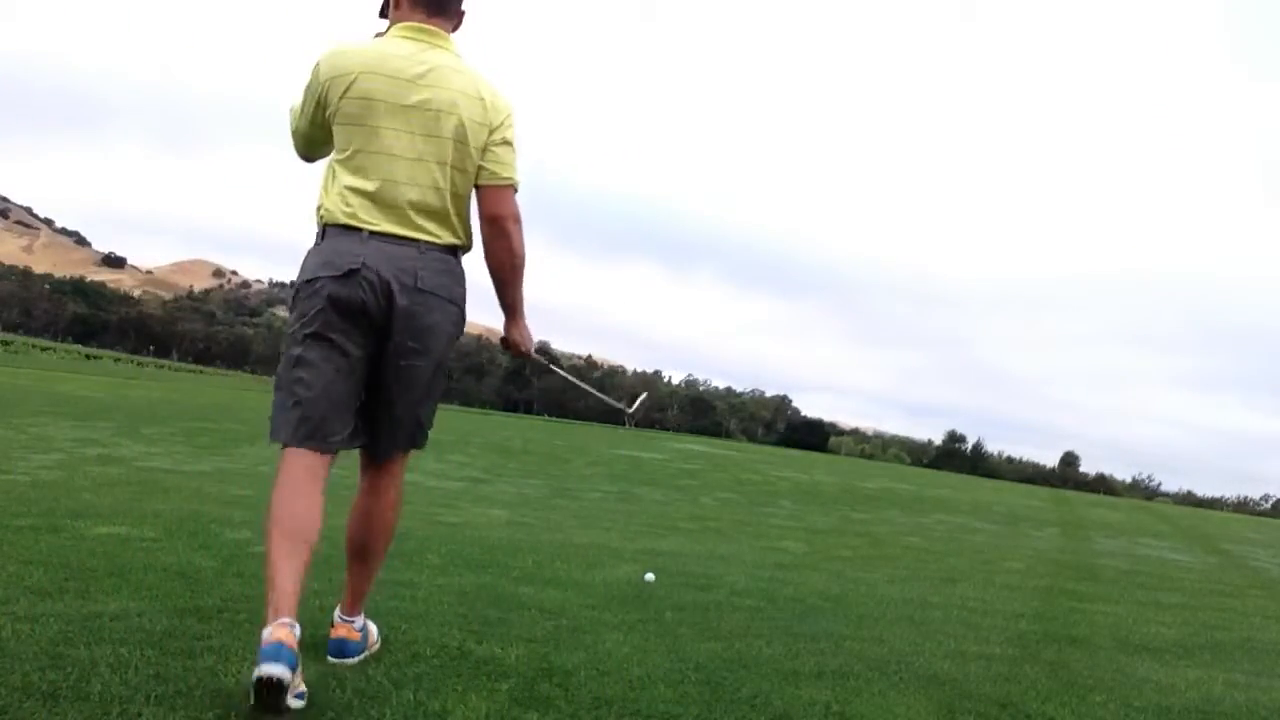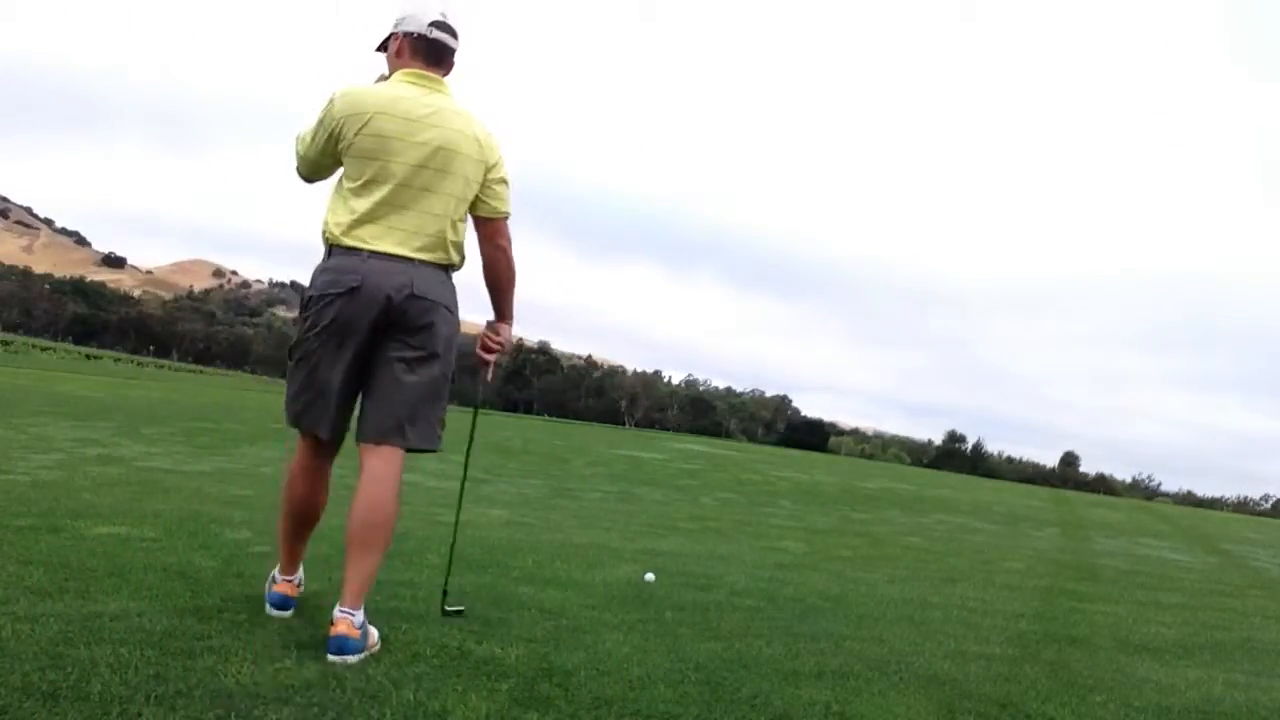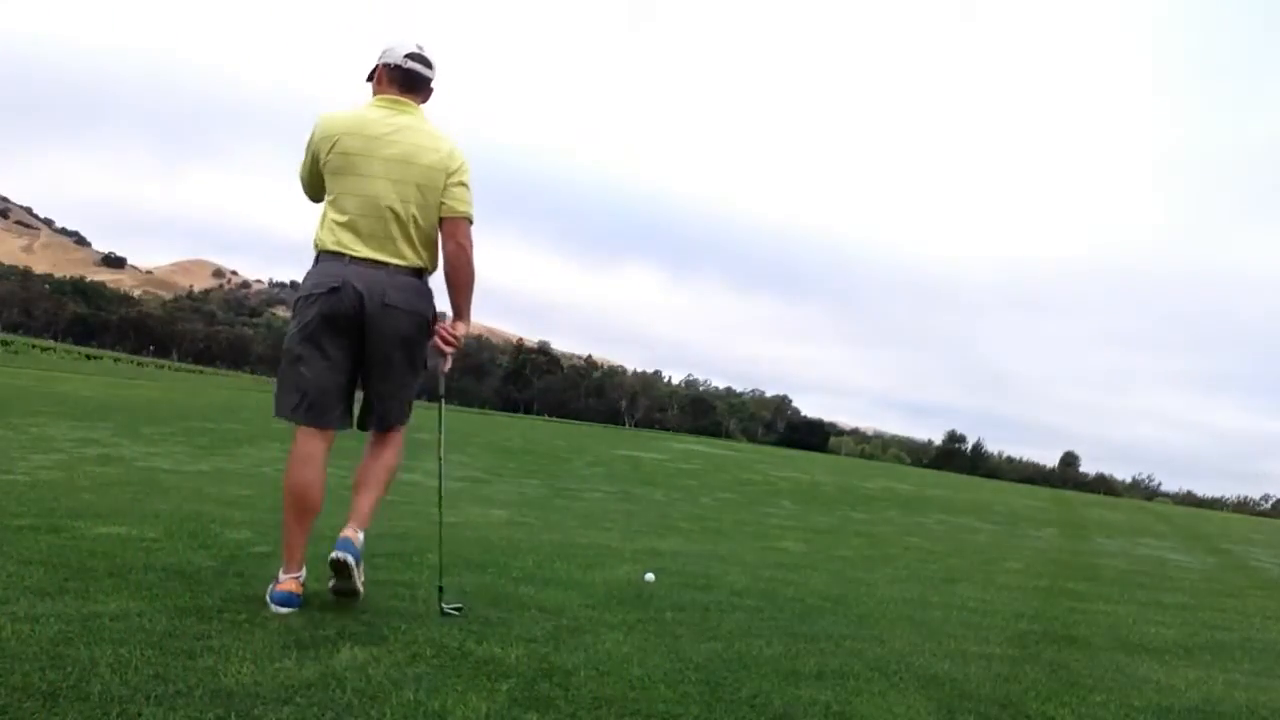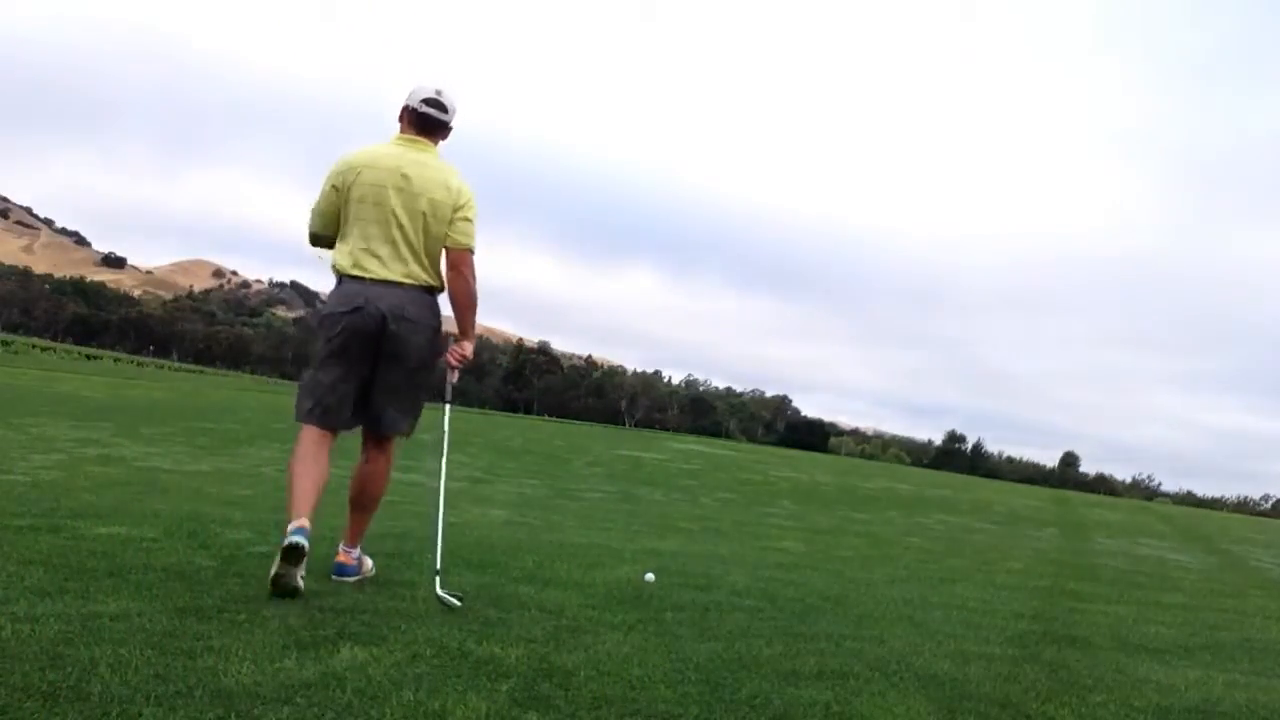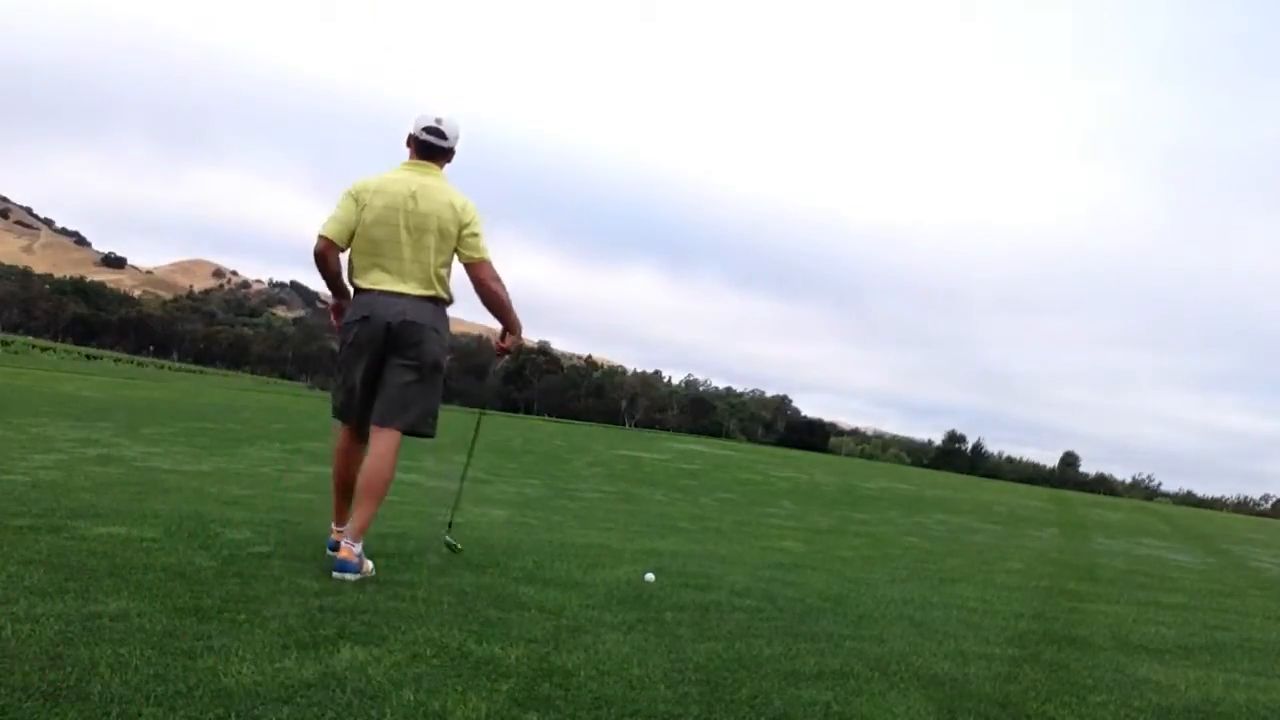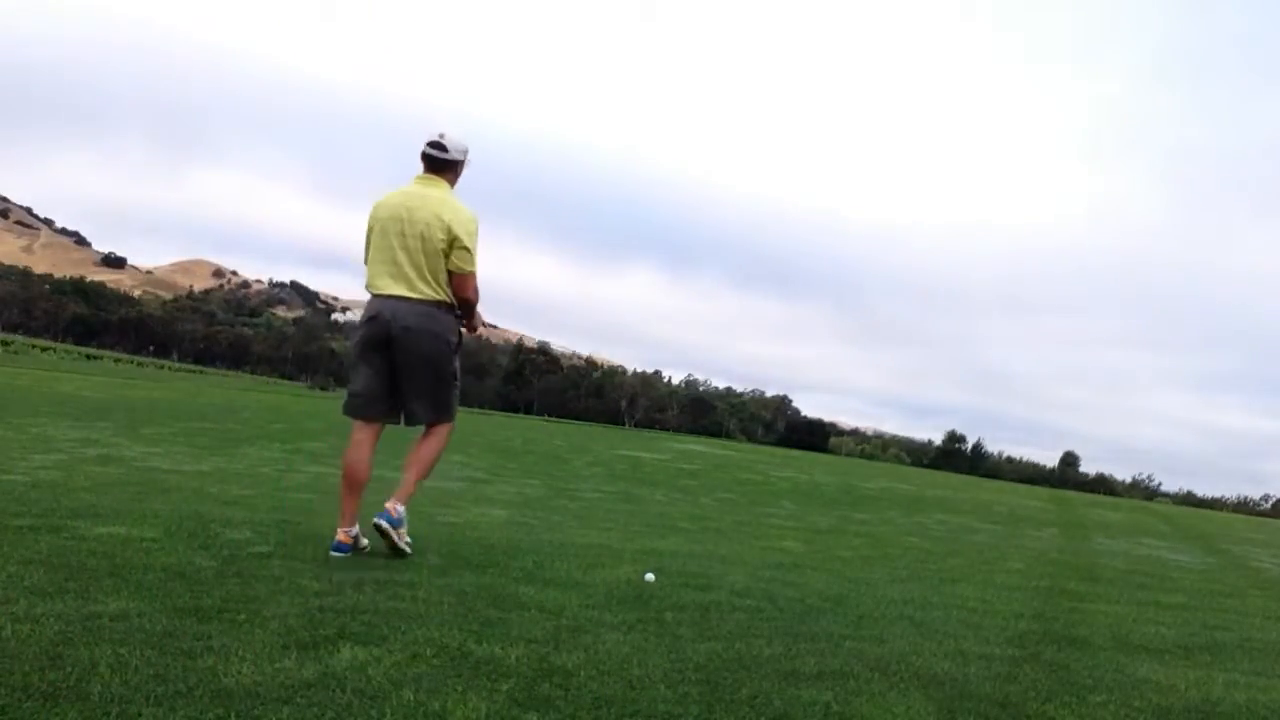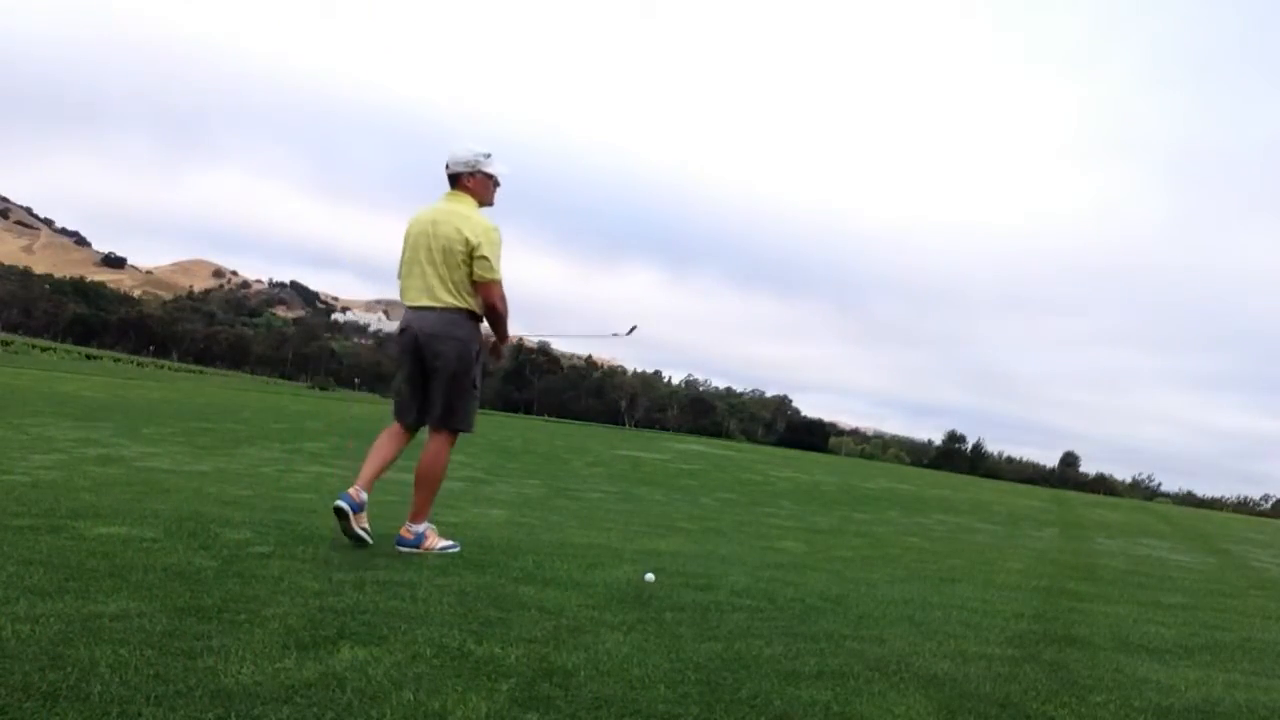
dt=0.4s
person 1, frame 1
left shoulder: (343, 64)
right shoulder: (485, 98)
left elbow: (306, 145)
right elbow: (502, 224)
right wrist: (514, 315)
left hip: (344, 264)
right hip: (431, 283)
left knee: (308, 450)
right knee: (384, 461)
left ankle: (282, 630)
right ankle: (350, 621)
person 1, frame 2
left shoulder: (353, 102)
right shoulder: (478, 137)
left elbow: (307, 168)
right elbow: (497, 243)
right wrist: (501, 320)
left hip: (348, 277)
right hip: (426, 294)
left knee: (316, 440)
right knee: (385, 455)
left ankle: (287, 577)
right ankle: (349, 617)
person 1, frame 3
left shoulder: (333, 127)
right shoulder: (445, 151)
right elbow: (457, 243)
right wrist: (460, 316)
left hip: (333, 279)
right hip: (403, 294)
left knee: (313, 431)
right knee: (388, 428)
left ankle: (290, 576)
right ankle: (352, 538)
person 1, frame 4
left shoulder: (354, 165)
right shoulder: (455, 187)
left elbow: (319, 235)
right elbow: (460, 269)
right wrist: (466, 336)
left hip: (353, 299)
right hip: (415, 311)
left knee: (319, 426)
right knee: (379, 438)
left ankle: (298, 528)
right ankle: (350, 552)
person 1, frame 5
left shoulder: (366, 189)
right shoulder: (458, 205)
left elbow: (324, 249)
right elbow: (484, 278)
left wrist: (339, 295)
right wrist: (512, 326)
left hip: (366, 310)
right hip: (422, 320)
left knee: (353, 426)
right knee: (388, 434)
left ankle: (339, 530)
right ankle: (351, 547)
person 1, frame 6
left shoulder: (385, 204)
right shoulder: (459, 215)
right elbow: (464, 290)
right wrist: (472, 318)
left hip: (378, 313)
right hip: (429, 322)
left knee: (366, 424)
right knee: (438, 424)
left ankle: (346, 531)
right ankle: (395, 508)
person 1, frame 7
left shoulder: (419, 219)
right shoulder: (481, 226)
right elbow: (492, 297)
right wrist: (501, 337)
left hip: (413, 323)
right hip: (455, 329)
left knee: (405, 421)
right knee: (444, 431)
left ankle: (356, 493)
right ankle: (415, 528)
